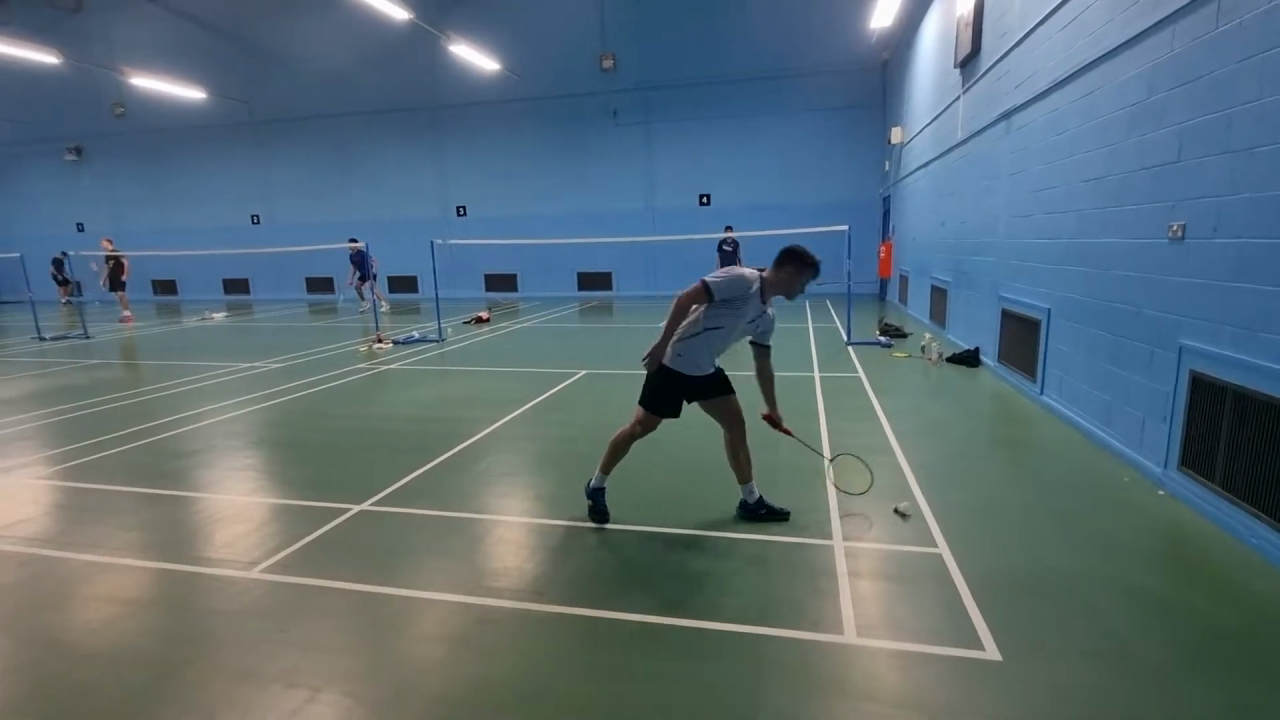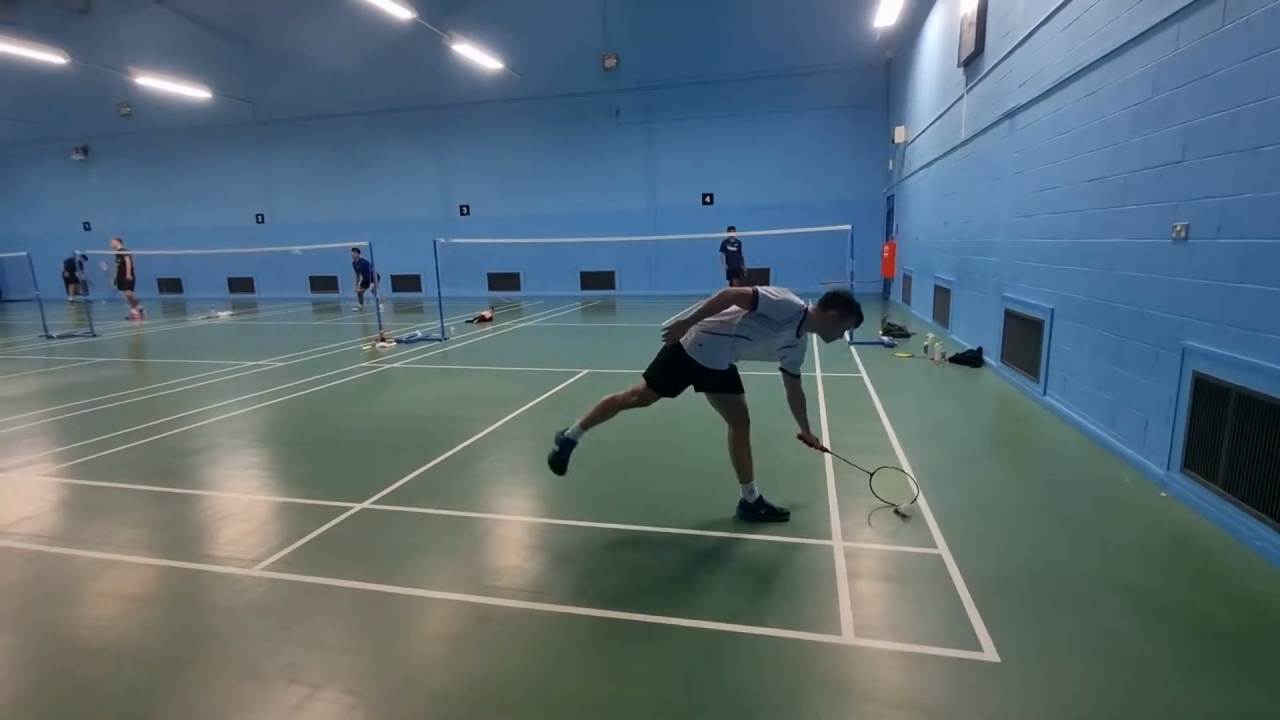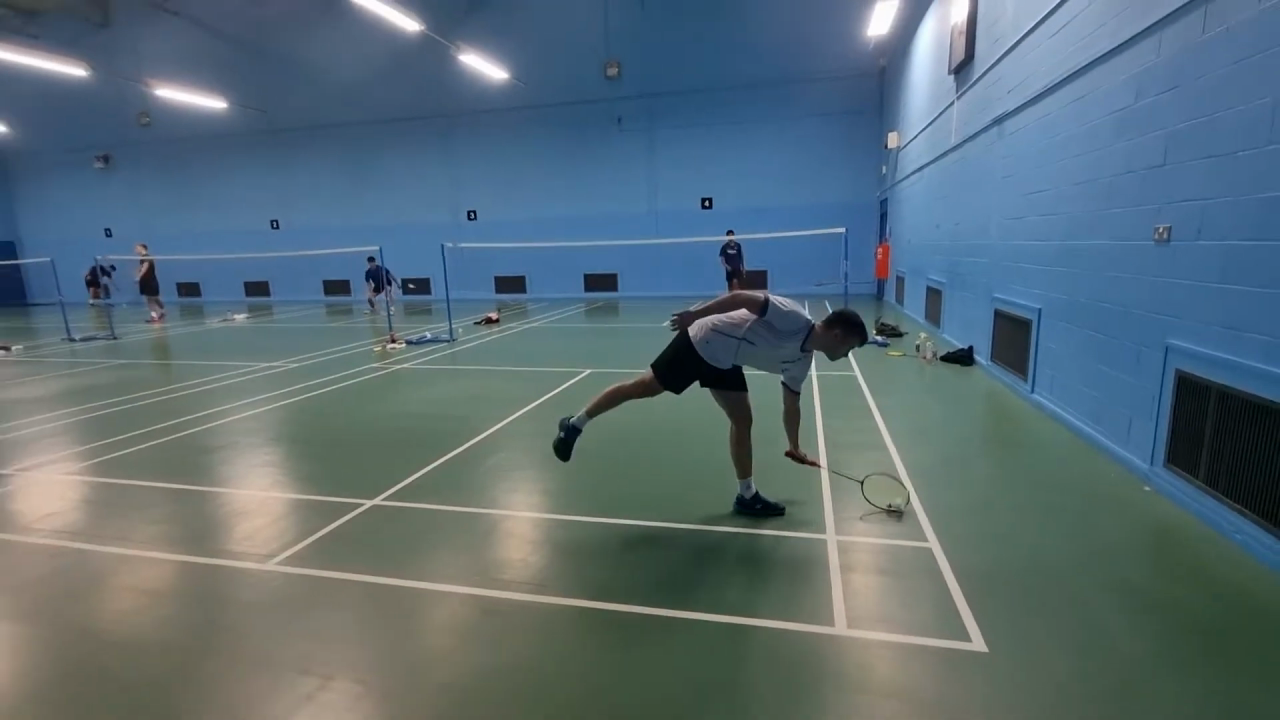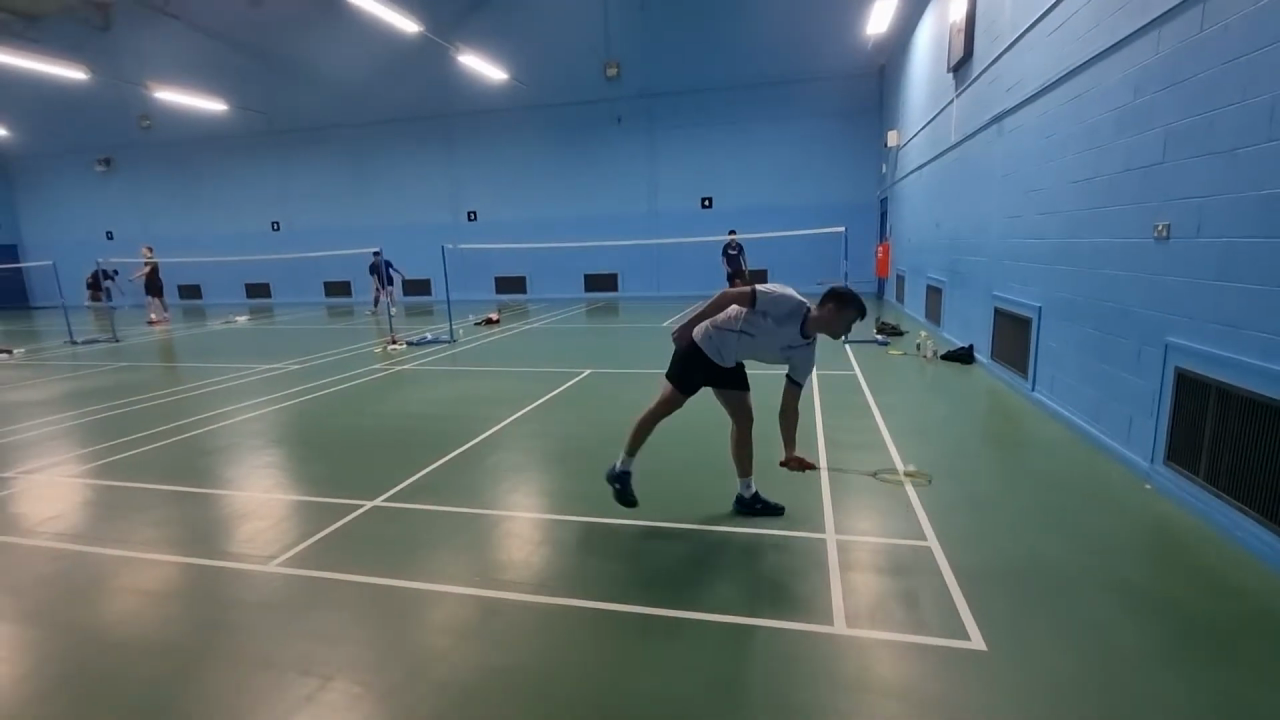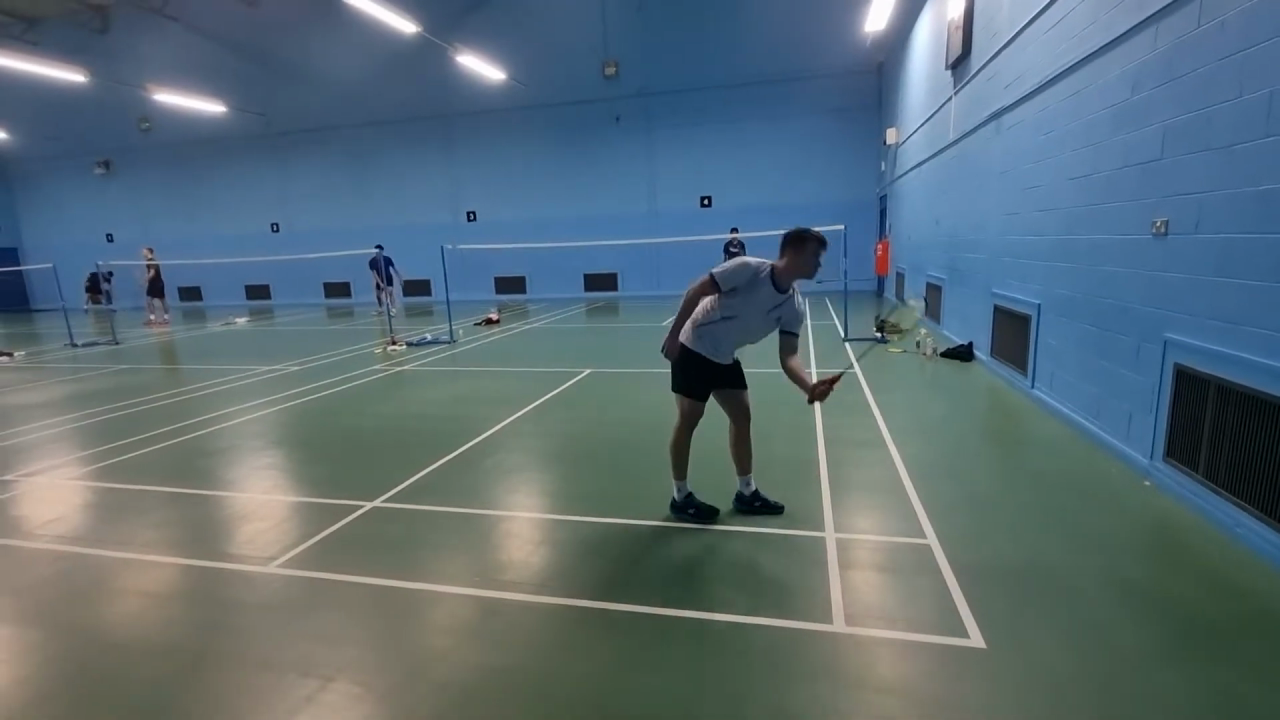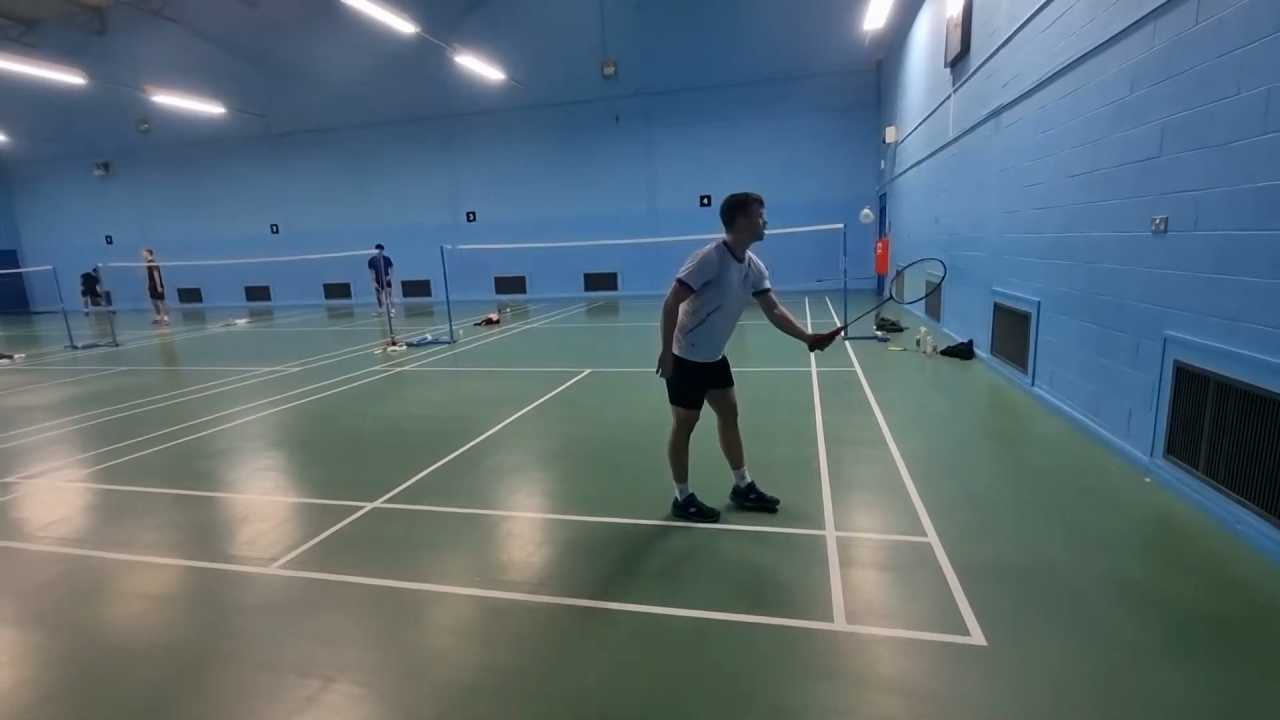
dt=0.2s
person 1, frame 1
left shoulder: (765, 314)
right shoulder: (741, 280)
left elbow: (763, 364)
right elbow: (685, 298)
left wrist: (772, 408)
right wrist: (663, 343)
left hip: (706, 370)
right hip: (674, 362)
left knee: (735, 422)
right knee: (640, 427)
left ankle: (751, 501)
right ankle: (597, 486)
person 1, frame 2
left shoulder: (796, 344)
right shoulder: (788, 305)
left elbow: (794, 391)
right elbow: (731, 294)
left wrist: (806, 431)
right wrist: (687, 324)
left hip: (719, 364)
right hip: (694, 349)
left knee: (740, 421)
right knee: (635, 398)
left ankle: (750, 500)
right ankle: (570, 437)
person 1, frame 3
left shoulder: (801, 360)
right shoulder: (794, 318)
left elbow: (791, 407)
right elbow: (741, 298)
left wrist: (795, 448)
right wrist: (696, 314)
left hip: (724, 362)
right hip: (700, 344)
left knee: (743, 419)
right knee: (641, 388)
left ankle: (747, 495)
right ankle: (574, 425)
person 1, frame 4
left shoulder: (805, 352)
right shoulder: (788, 303)
left elbow: (789, 406)
right elbow: (731, 295)
left wrist: (790, 452)
right wrist: (692, 323)
left hip: (728, 361)
right hip: (703, 345)
left knee: (744, 419)
right knee: (665, 407)
left ankle: (746, 494)
right ankle: (622, 470)
person 1, frame 5
left shoulder: (793, 307)
right shoulder: (748, 269)
left elbow: (789, 356)
right elbow: (696, 291)
left wrist: (810, 387)
right wrist: (673, 335)
left hip: (723, 358)
right hip: (693, 348)
left knee: (742, 417)
right knee: (688, 420)
left ankle: (746, 492)
right ankle: (681, 497)
person 1, frame 6
left shoulder: (753, 266)
right shoulder: (709, 257)
left elbow: (775, 311)
right elbow: (672, 302)
left wrist: (808, 337)
right wrist: (666, 352)
left hip: (713, 355)
right hip: (685, 356)
left knee: (728, 413)
right knee: (685, 424)
left ankle: (743, 487)
right ankle: (682, 499)
